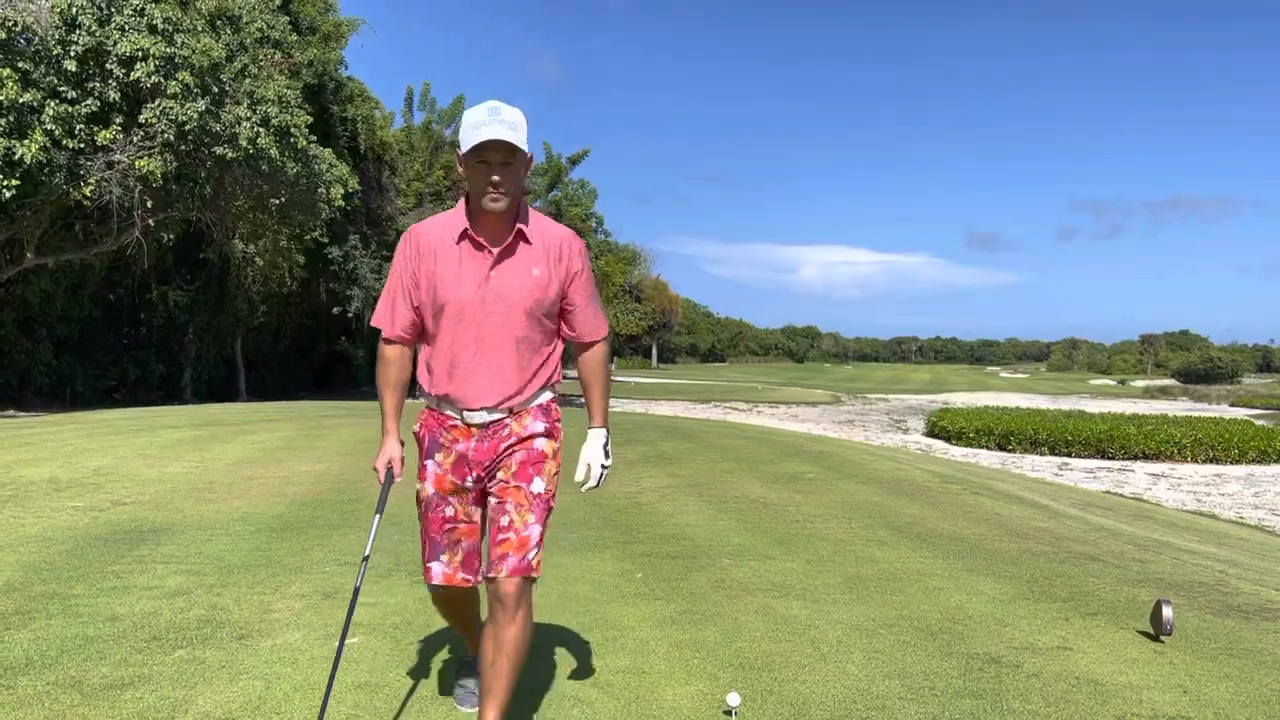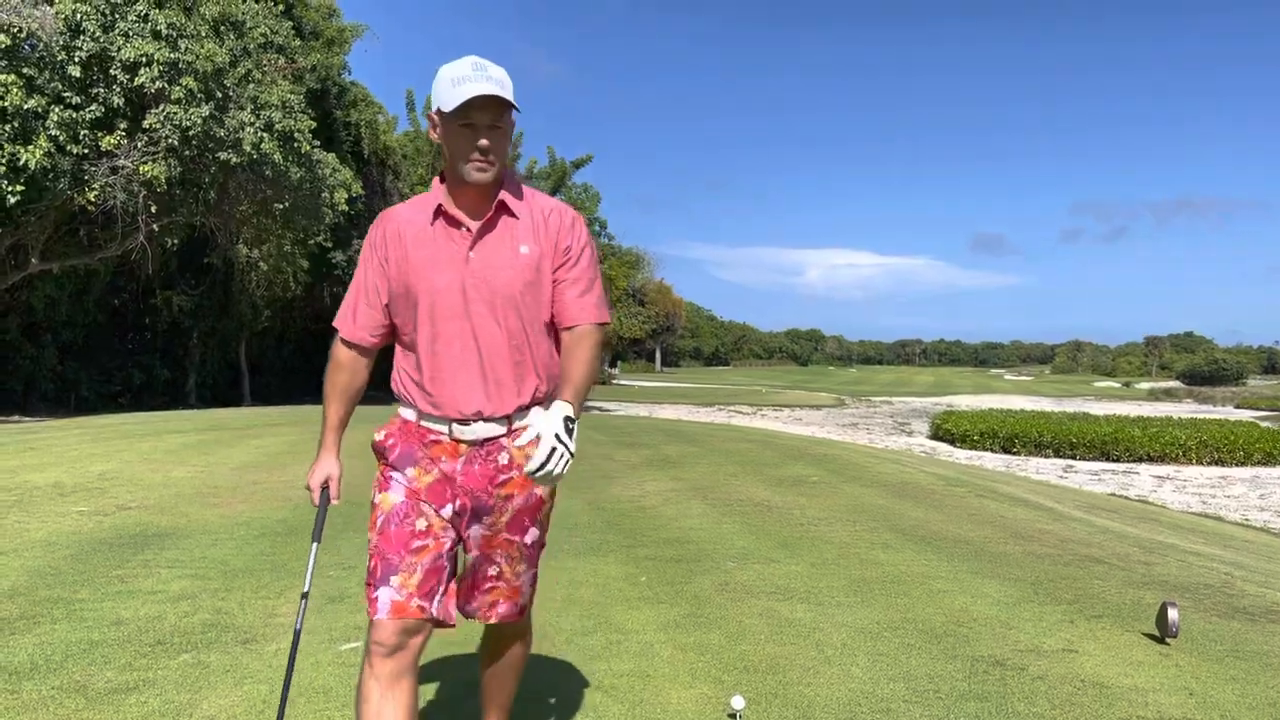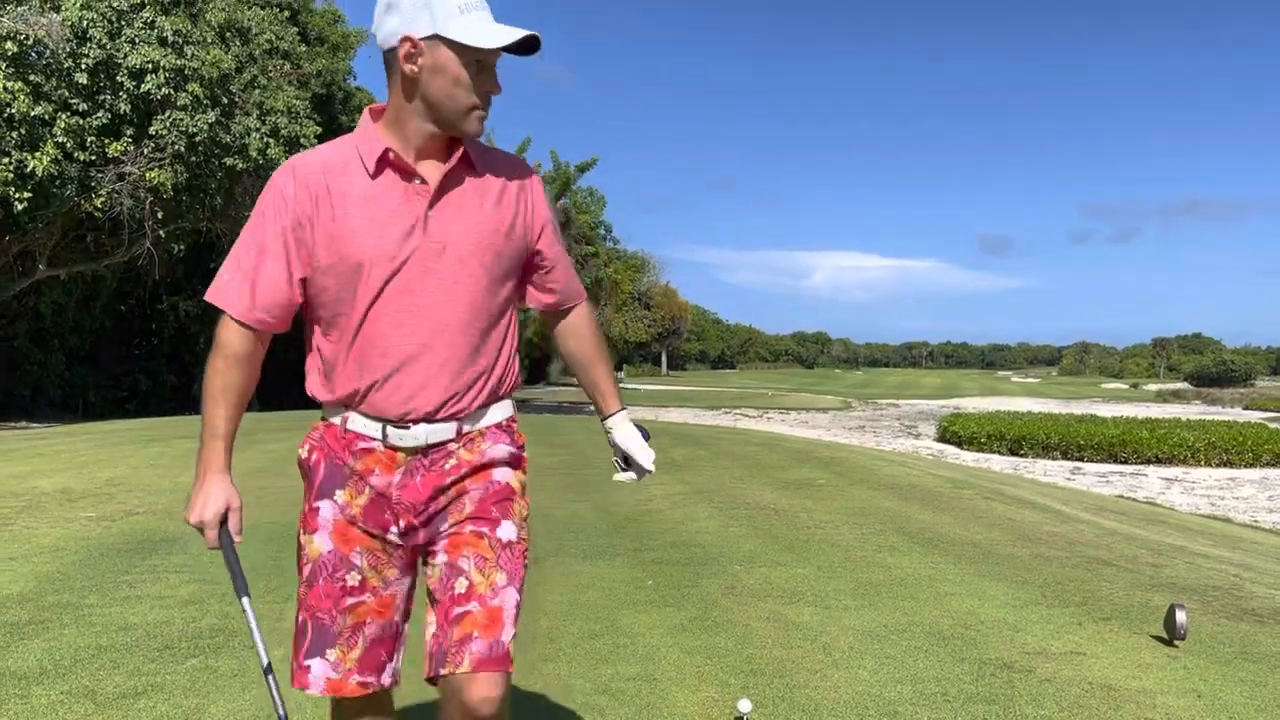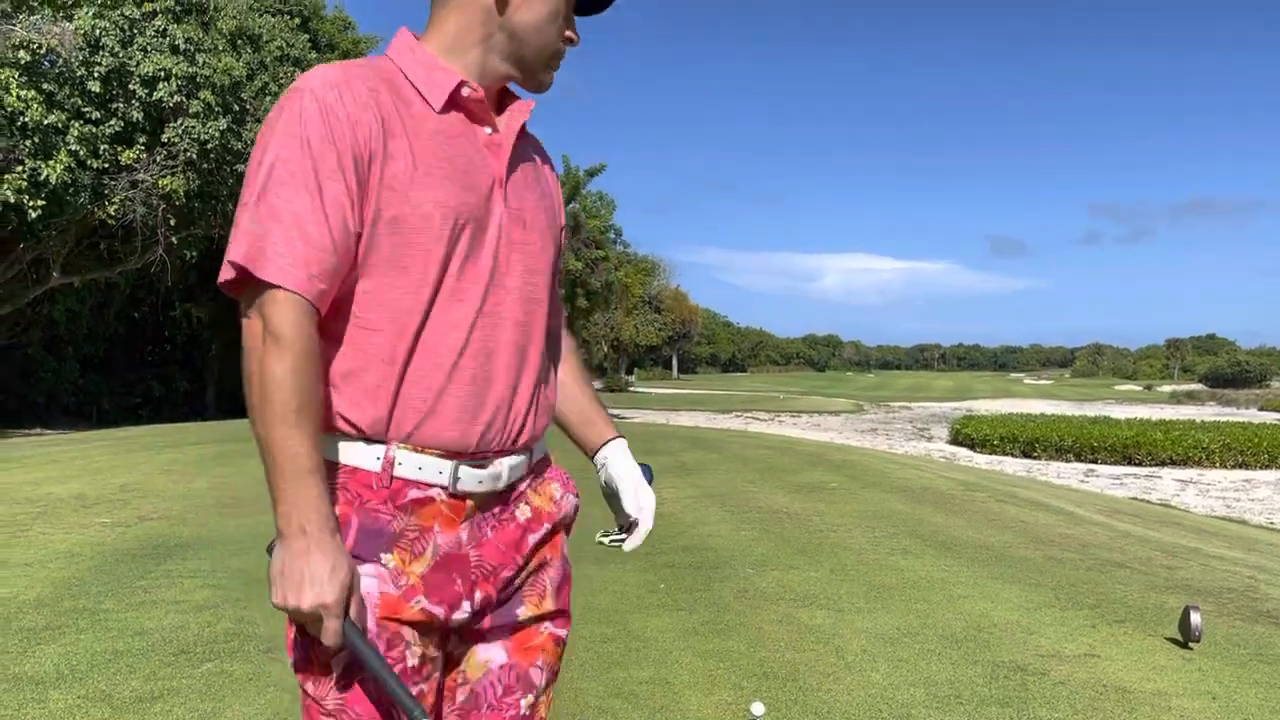
dt=0.5s
person 1, frame 1
left shoulder: (563, 247)
right shoulder: (422, 242)
left elbow: (591, 342)
right elbow: (395, 341)
left wrist: (598, 431)
right wrist: (389, 434)
left hip: (525, 433)
right hip: (446, 434)
left knee: (512, 582)
right knee: (448, 576)
right ankle: (477, 644)
person 1, frame 2
left shoulder: (557, 225)
right shoulder: (394, 229)
left elbow: (586, 332)
right elbow: (354, 344)
left wrist: (562, 411)
right wrist: (329, 448)
left hip: (516, 455)
right hip: (420, 449)
left knee: (505, 618)
right knee: (392, 635)
person 1, frame 3
left shoulder: (515, 187)
right shoulder: (308, 183)
left elbow: (567, 308)
right elbow: (242, 327)
left wrist: (614, 415)
right wrist: (213, 470)
left hip: (477, 463)
right hip: (356, 466)
person 1, frame 4
left shoulder: (532, 168)
right shoulder: (338, 103)
right elbow: (277, 317)
left wrist: (613, 453)
right wrist: (304, 528)
left hip: (524, 516)
right hip: (381, 521)
